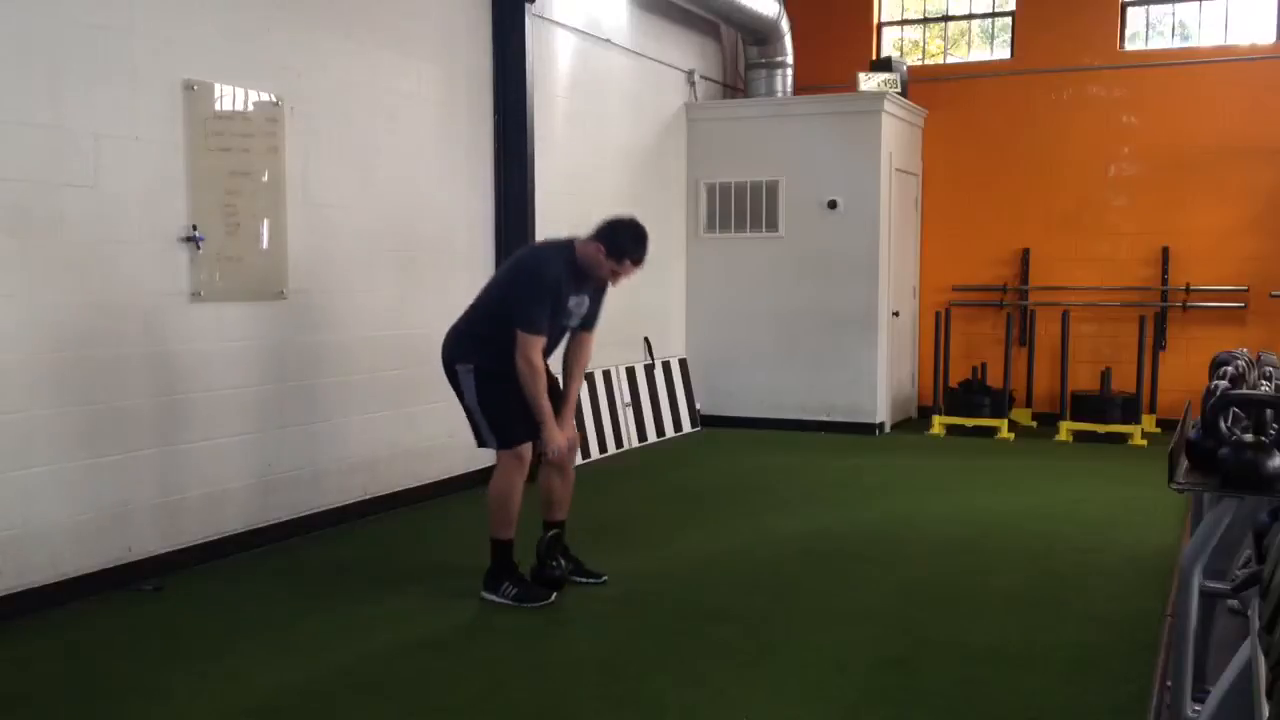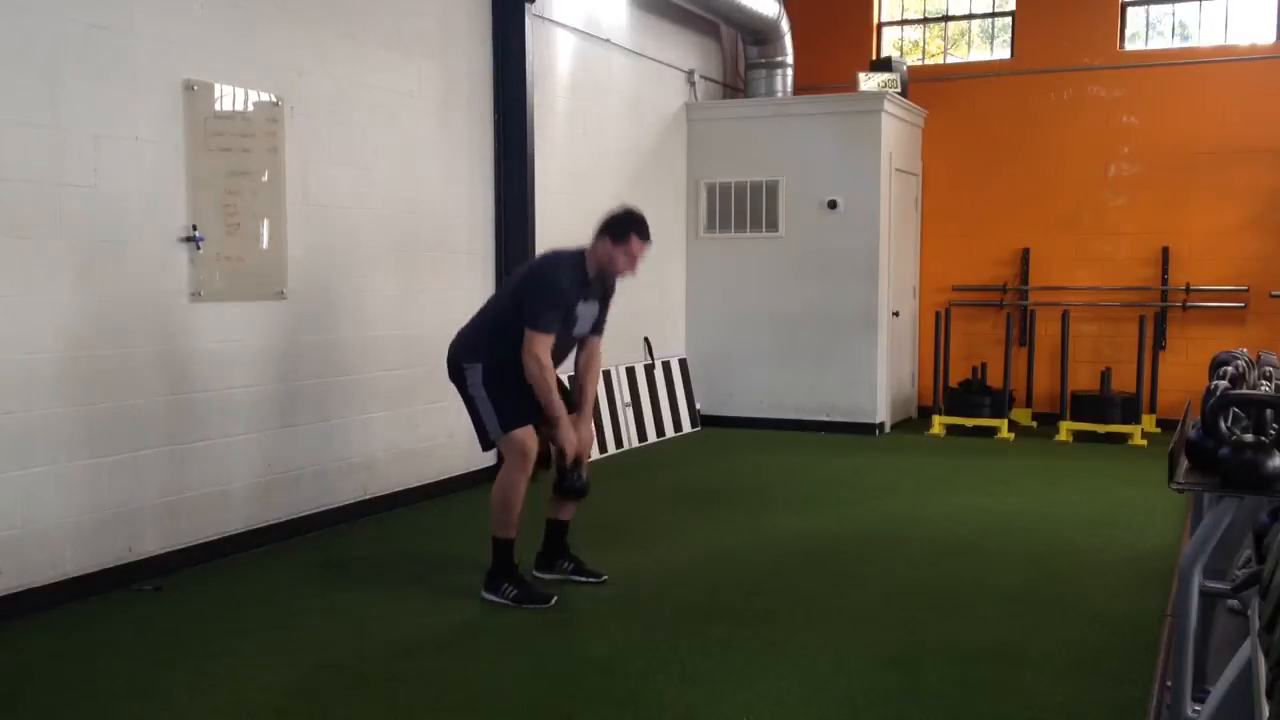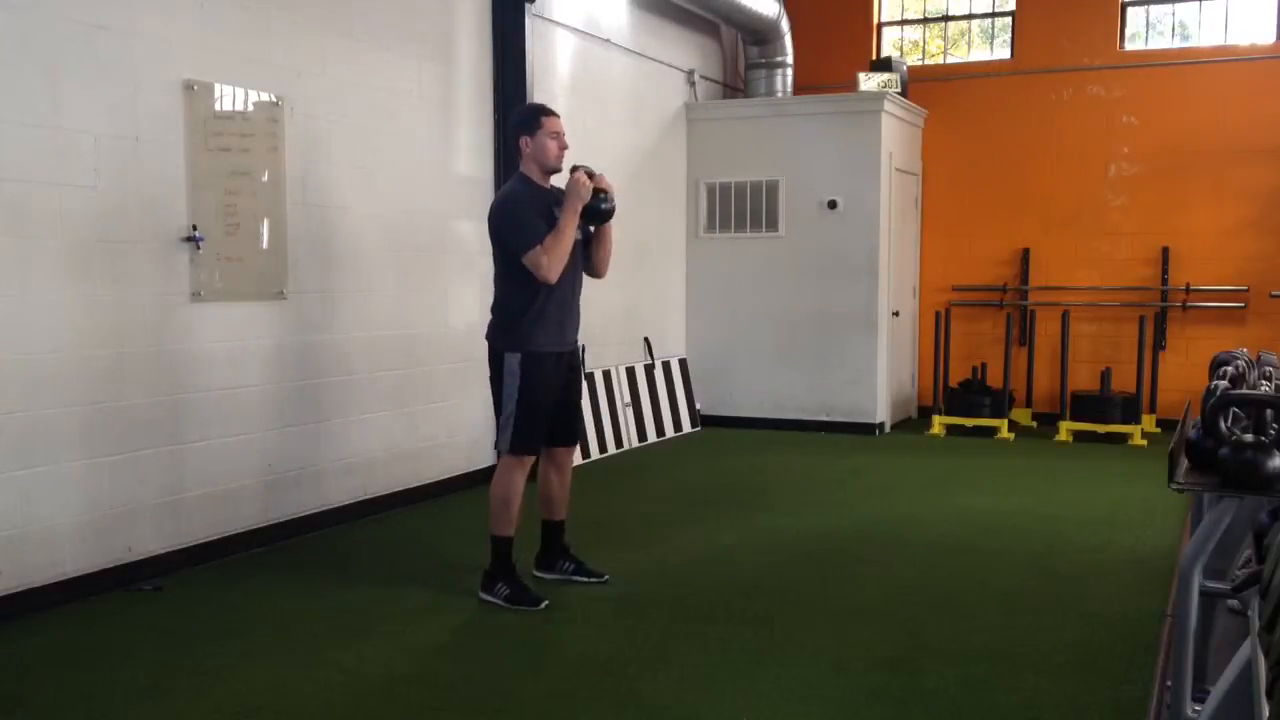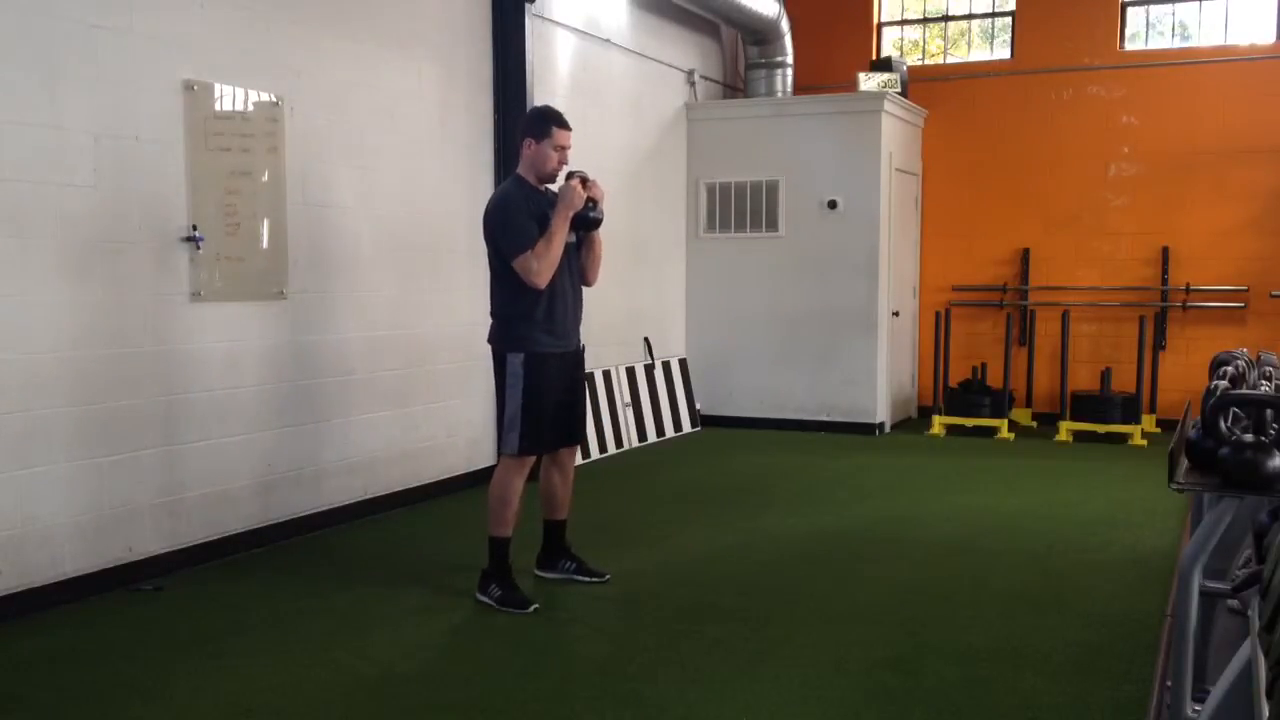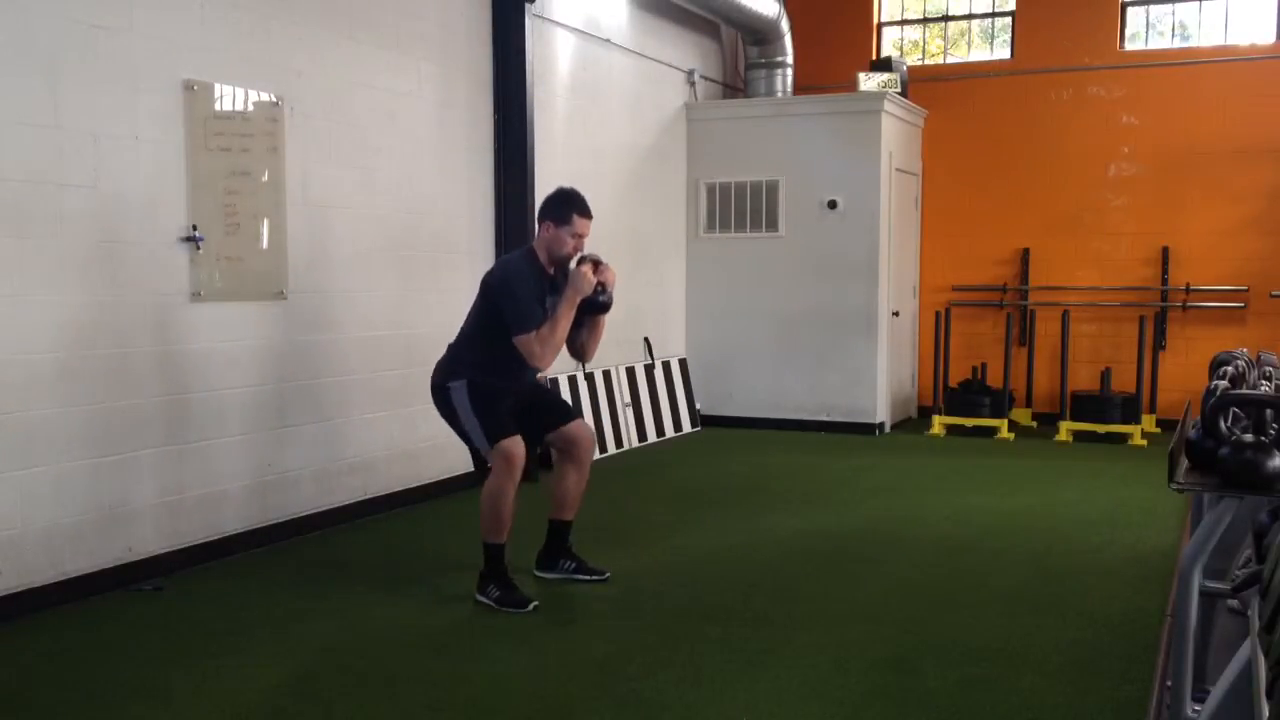
dt=1s
person 1, frame 1
left shoulder: (594, 277)
right shoulder: (544, 269)
left elbow: (580, 343)
right elbow: (528, 356)
left wrist: (568, 416)
right wrist: (548, 426)
left hip: (524, 365)
right hip: (477, 359)
left knee: (566, 447)
right knee: (518, 453)
left ankle: (553, 553)
right ankle: (500, 575)
person 1, frame 2
left shoulder: (602, 283)
right shoulder: (555, 276)
left elbow: (590, 353)
right elbow: (535, 359)
left wrist: (583, 419)
right wrist: (562, 427)
left hip: (522, 362)
right hip: (483, 363)
left knee: (580, 435)
right knee: (523, 447)
left ankle: (554, 554)
right ankle: (500, 575)
person 1, frame 3
left shoulder: (563, 198)
right shoulder: (515, 201)
left elbow: (597, 266)
right elbow: (548, 268)
right wrist: (573, 206)
left hip: (562, 345)
right hip: (523, 349)
left knee: (561, 451)
right knee: (518, 455)
left ankle: (553, 553)
right ankle: (498, 573)
person 1, frame 4
left shoulder: (556, 200)
right shoulder: (509, 203)
left elbow: (587, 274)
right elbow: (536, 273)
right wrist: (563, 213)
left hip: (565, 346)
right hip: (525, 350)
left knee: (564, 452)
right knee: (520, 457)
left ankle: (554, 552)
right ankle: (495, 574)
person 1, frame 5
left shoulder: (562, 275)
right shoulder: (513, 275)
left elbow: (583, 353)
right elbow: (540, 356)
right wrist: (573, 296)
left hip: (514, 383)
right hip: (467, 382)
left knee: (580, 440)
right knee: (510, 455)
left ankle: (555, 552)
right ankle: (492, 575)
